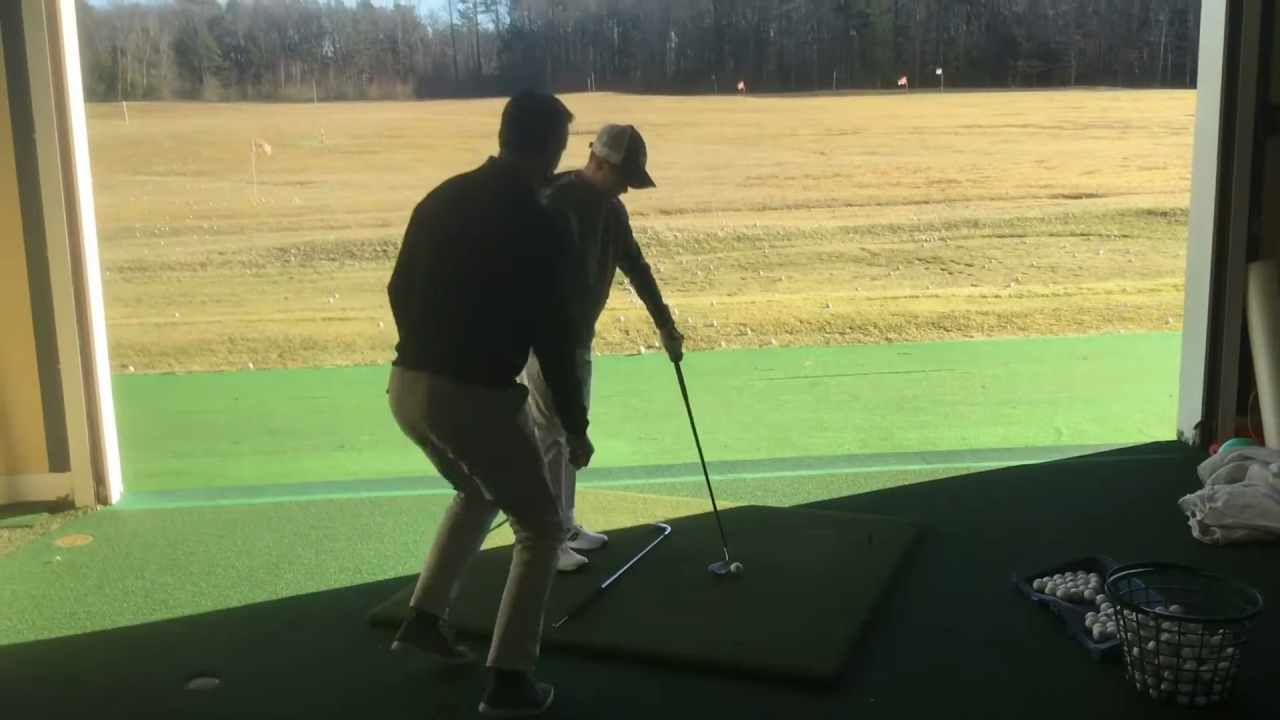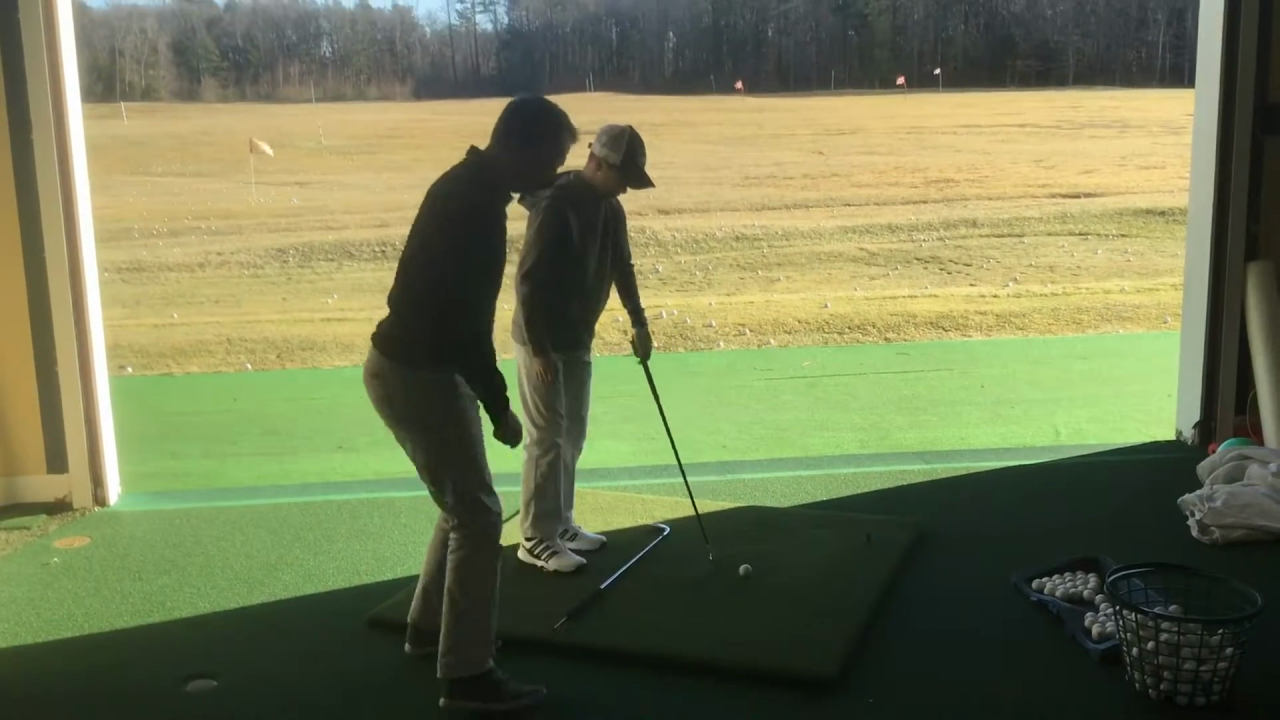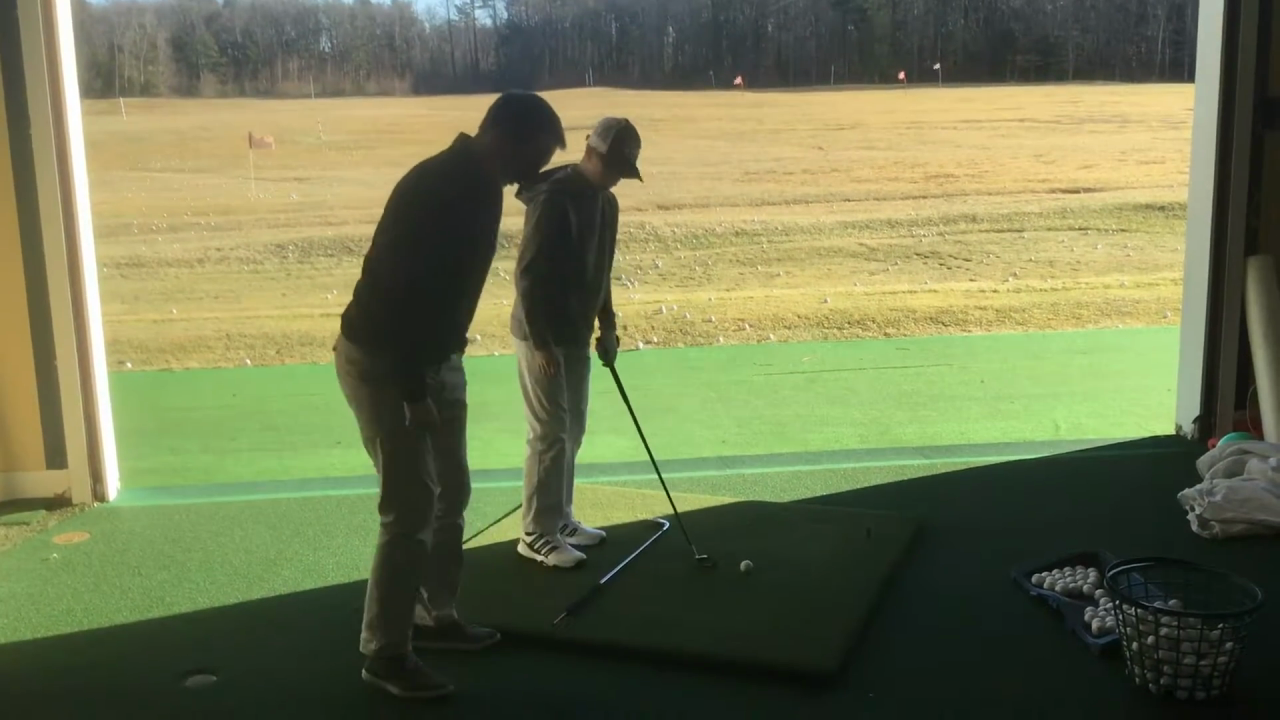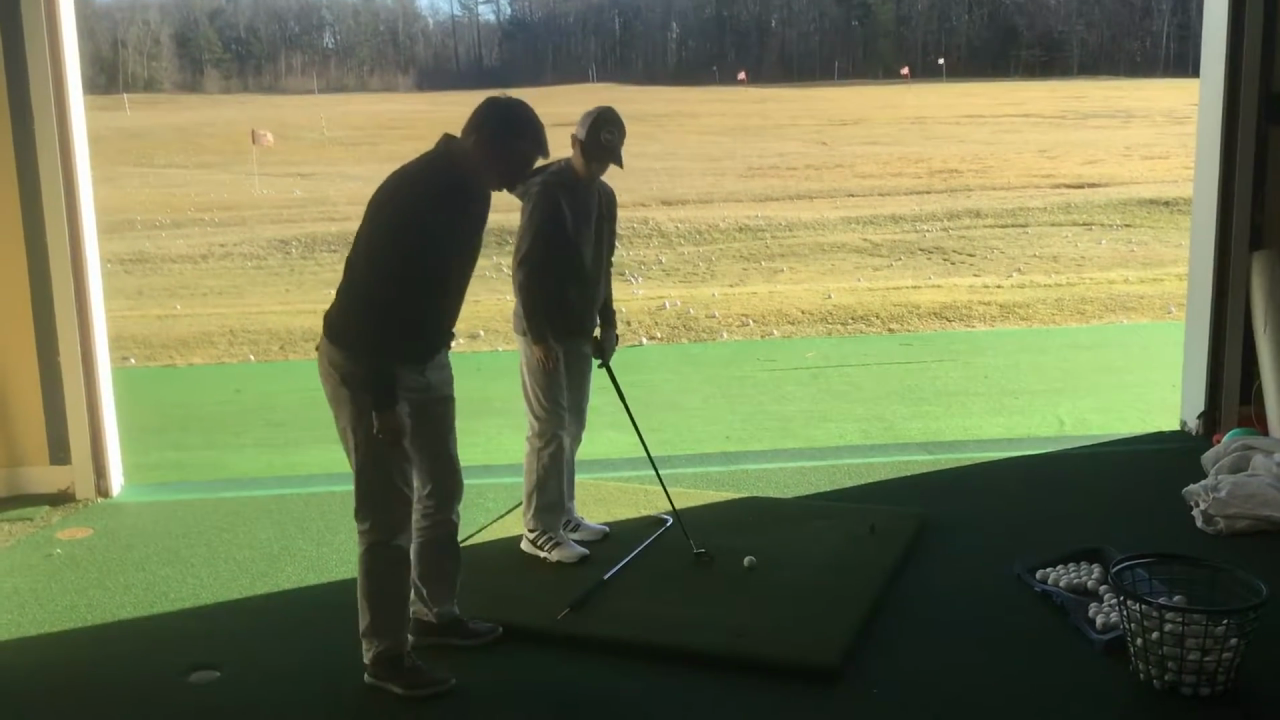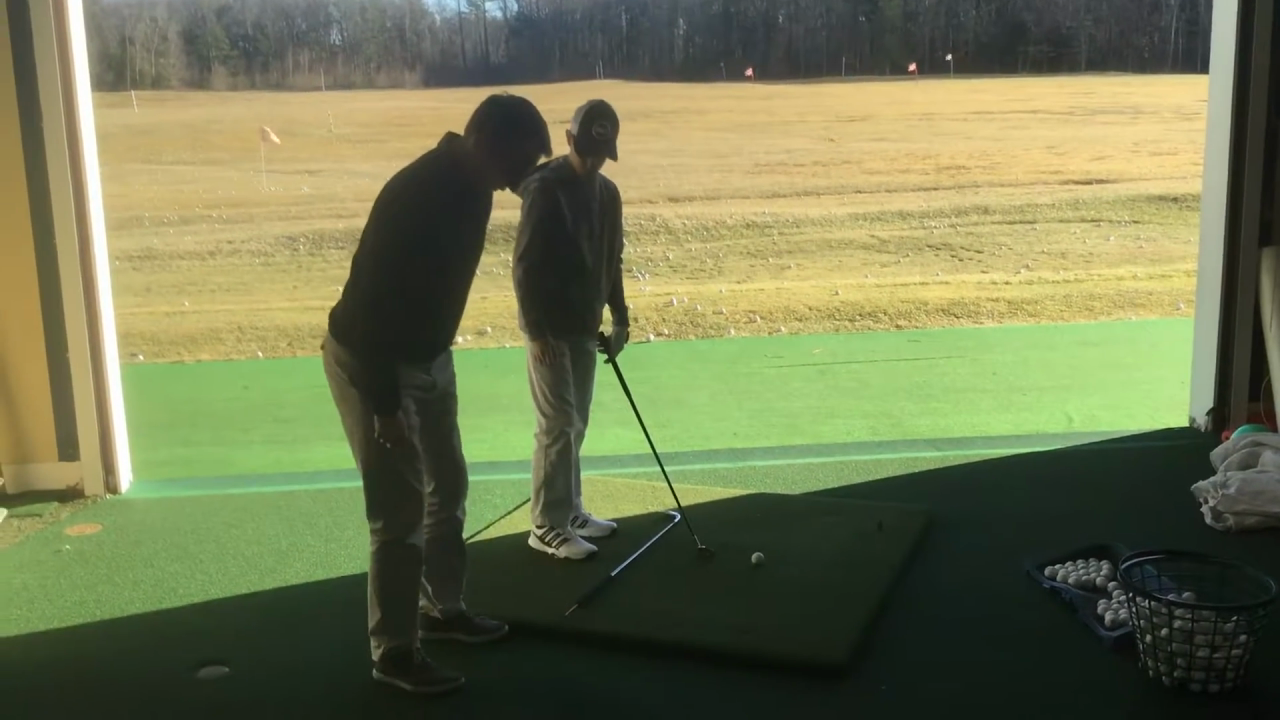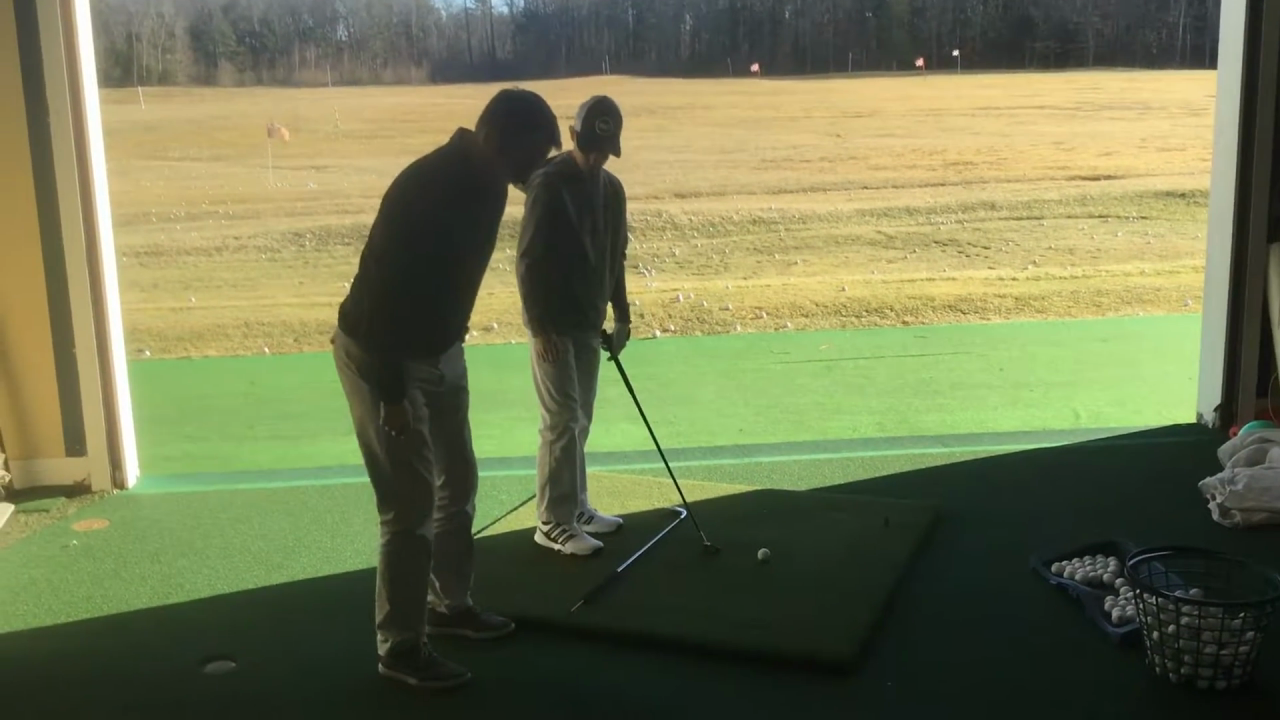
dt=0.3s
person 1, frame 1
left shoulder: (440, 200)
right shoulder: (536, 226)
left elbow: (399, 288)
right elbow: (555, 333)
right wrist: (576, 425)
left hip: (408, 386)
right hip: (476, 396)
left knee: (478, 495)
right knee: (541, 527)
left ankle: (424, 620)
person 1, frame 2
left shoulder: (469, 189)
right shoulder: (474, 205)
right elbow: (466, 316)
left wrist: (481, 392)
right wrist: (498, 405)
left hip: (421, 365)
right hip: (416, 373)
left knee: (467, 503)
right knee: (477, 517)
left ankle: (432, 627)
right ankle: (466, 674)
person 1, frame 3
left shoulder: (481, 189)
right shoulder: (431, 189)
right elbow: (392, 291)
left wrist: (436, 374)
right wrist: (414, 392)
left hip: (434, 358)
right hip: (380, 358)
left knee: (450, 491)
right knee: (410, 505)
left ankle: (434, 616)
right ankle: (383, 651)
person 1, frame 4
left shoulder: (469, 191)
right shoulder: (409, 196)
right elbow: (367, 299)
right wrist: (383, 400)
left hip: (425, 358)
right hip: (365, 363)
left knee: (440, 486)
right knee: (388, 509)
left ankle: (433, 611)
right ankle: (383, 654)
person 1, frame 5
left shoulder: (470, 189)
right shoulder: (416, 196)
right elbow: (374, 302)
right wrist: (384, 403)
left hip: (427, 356)
right hip: (371, 361)
left knee: (447, 486)
right knee: (400, 507)
left ankle: (441, 607)
right ankle: (393, 651)
person 1, frame 6
left shoulder: (485, 185)
right shoulder: (425, 189)
right elbow: (383, 292)
left wrist: (450, 343)
right wrist: (392, 391)
left hip: (439, 350)
right hip: (382, 354)
left knee: (456, 481)
right knee: (411, 500)
left ankle: (448, 603)
right ankle: (399, 645)
person 2, frame 1
left shoulder: (611, 209)
right shoulder: (555, 205)
left elbow: (635, 266)
left wrist: (664, 322)
left hip: (578, 337)
left knee: (574, 434)
right knee: (550, 436)
left ankle: (562, 523)
person 2, frame 2
left shoulder: (610, 210)
right shoulder: (554, 206)
left elbow: (620, 268)
right elbow: (529, 281)
left wrist: (639, 323)
right wrist: (539, 349)
left hip: (578, 339)
right hip: (543, 341)
left knee: (571, 436)
right knee: (547, 438)
left ankle: (560, 523)
right ankle: (536, 539)
person 2, frame 3
left shoulder: (605, 203)
right shoulder: (552, 200)
right elbow: (529, 276)
left wrist: (608, 326)
right wrist: (541, 342)
left hip: (577, 334)
right hip: (543, 336)
left knee: (572, 431)
right knee: (550, 432)
left ankle: (560, 519)
right ankle: (537, 533)
person 2, frame 4
left shoulder: (604, 197)
right shoulder: (546, 193)
right elbow: (525, 269)
left wrist: (607, 323)
right wrist: (539, 335)
left hip: (579, 330)
right hip: (544, 331)
left knee: (572, 427)
right knee: (549, 429)
left ankle: (563, 515)
right ankle: (539, 530)
person 2, frame 5
left shoulder: (607, 193)
right shoulder: (544, 191)
right elbow: (525, 266)
left wrist: (619, 317)
right wrist: (536, 331)
left hip: (585, 327)
right hip: (549, 328)
left knee: (575, 424)
right knee: (556, 425)
left ankle: (570, 511)
right ankle: (547, 526)
person 2, frame 6
left shoulder: (611, 189)
right shoulder: (548, 186)
right elbow: (529, 262)
left wrist: (621, 314)
right wrist: (538, 327)
left hip: (589, 322)
right hip: (554, 323)
left knee: (580, 420)
right knee: (561, 421)
left ankle: (576, 507)
right ankle: (553, 522)
